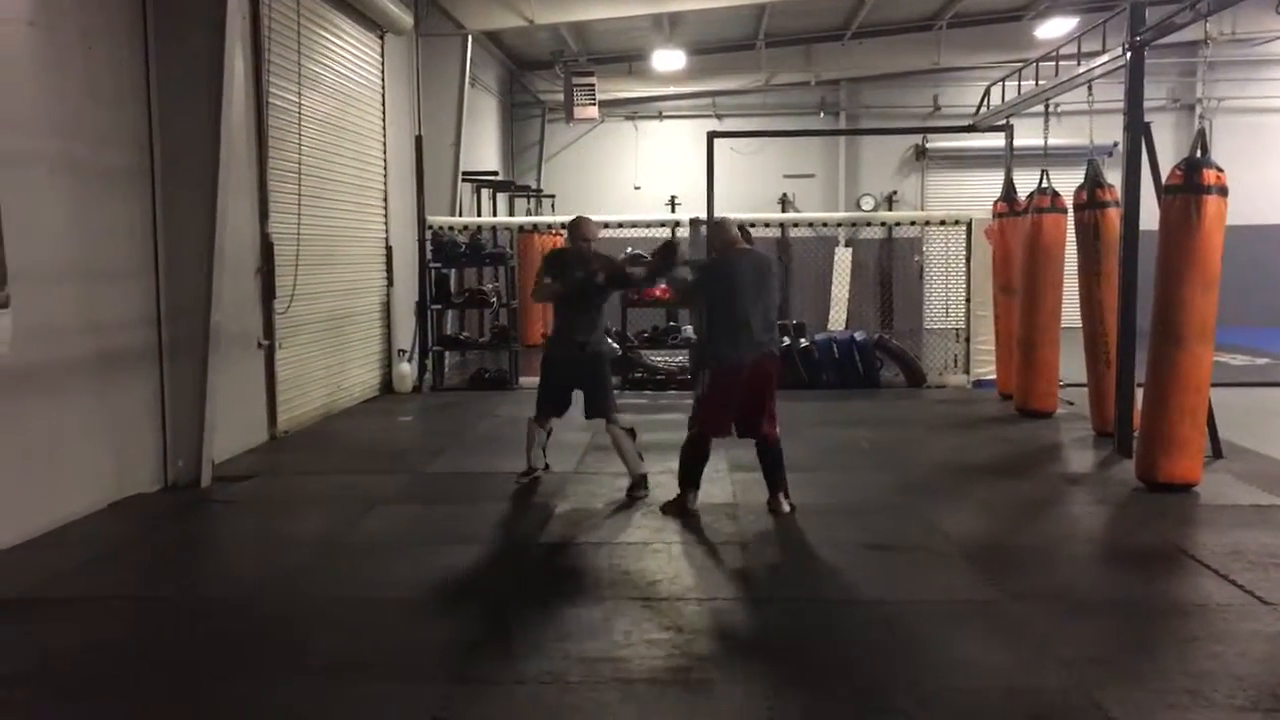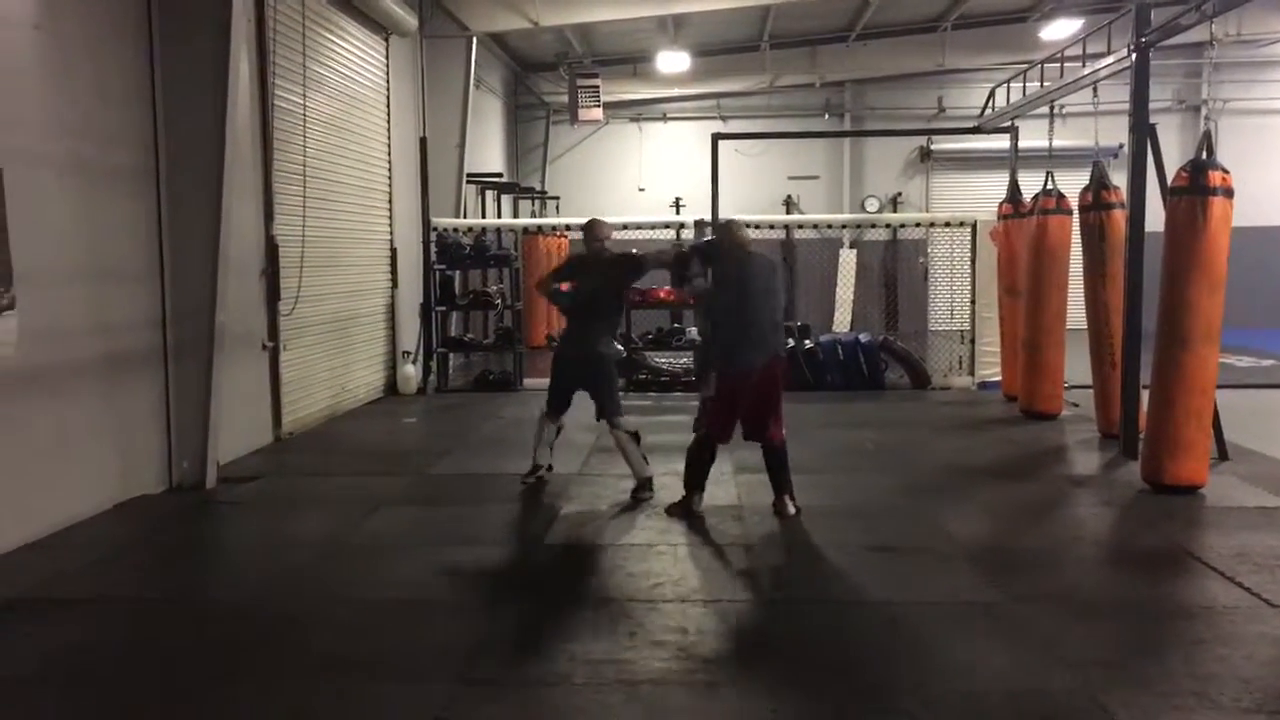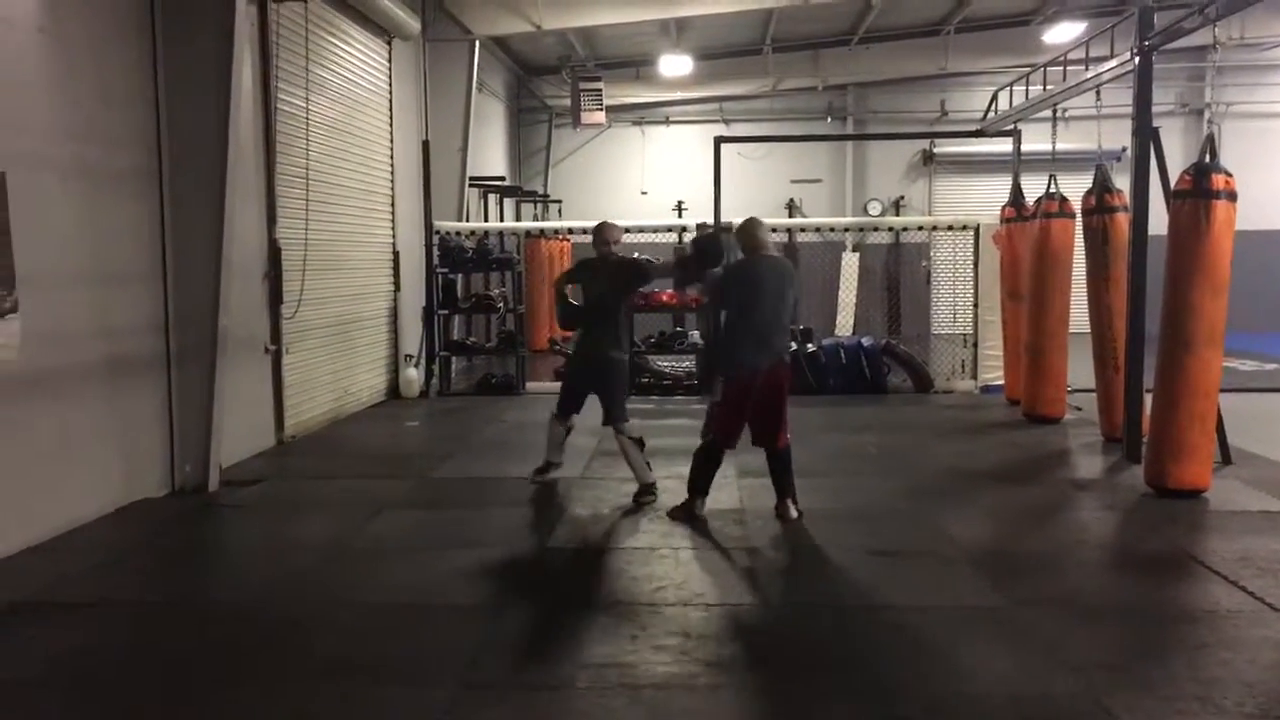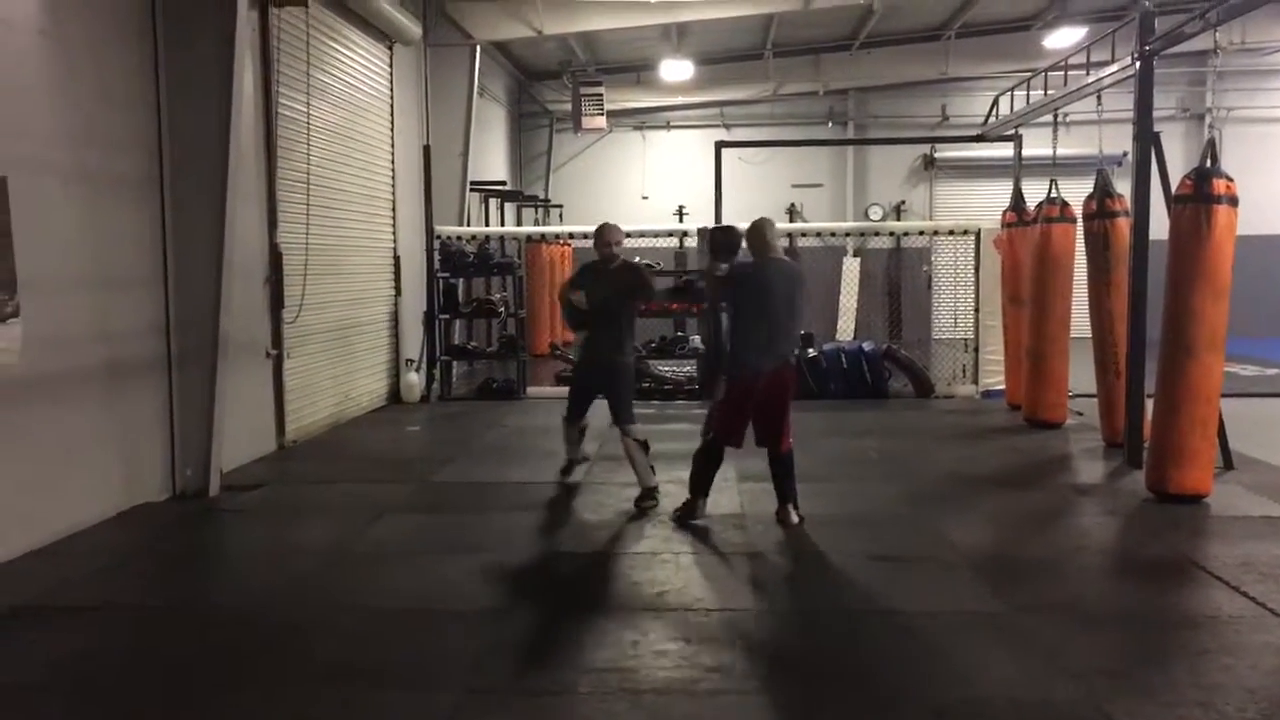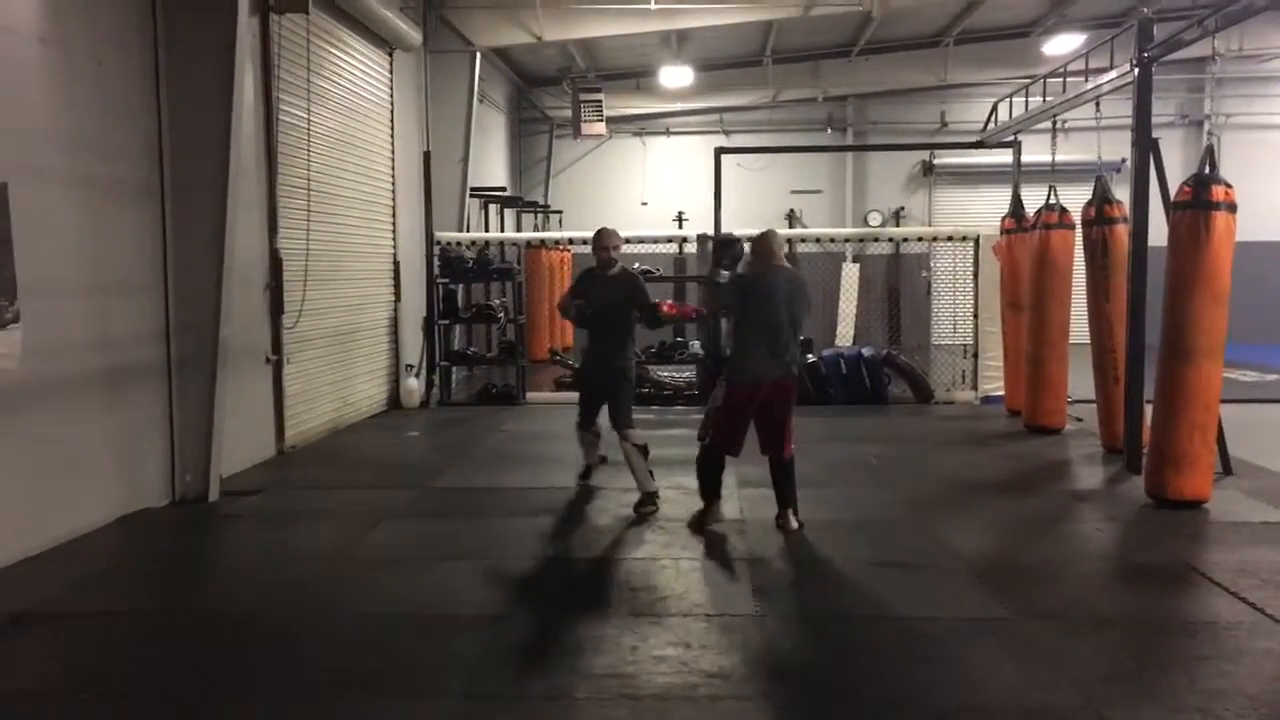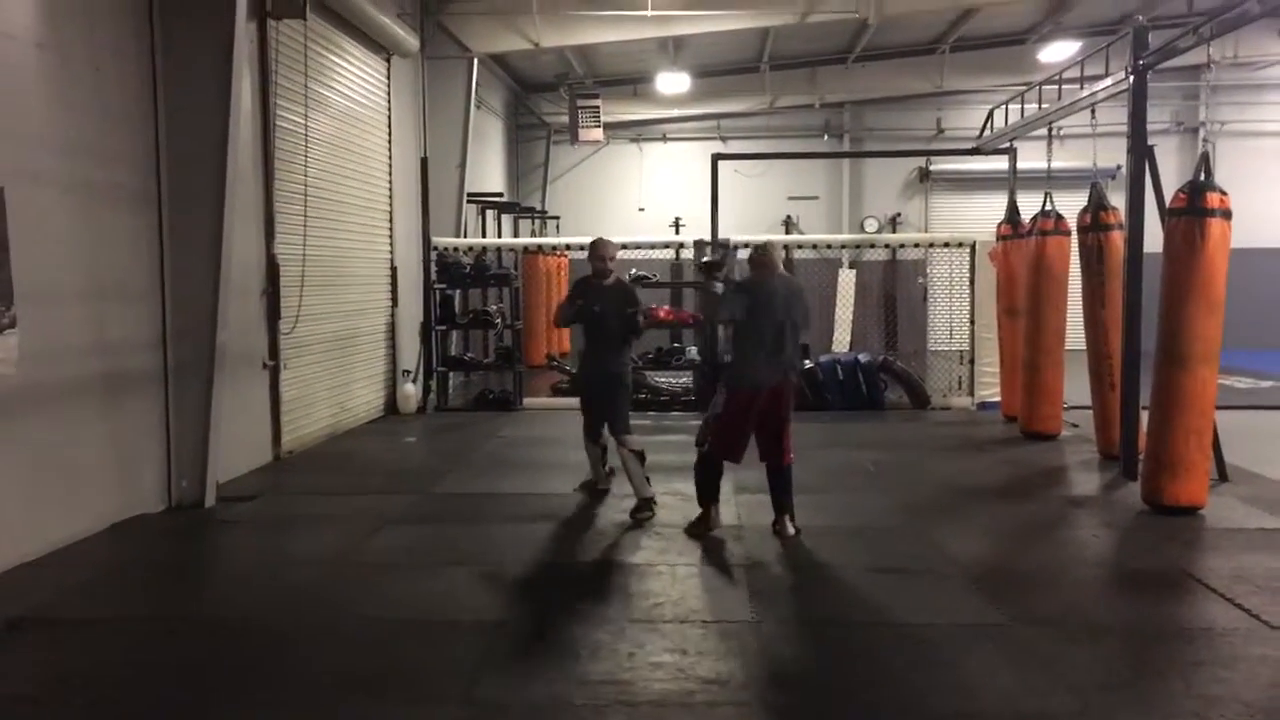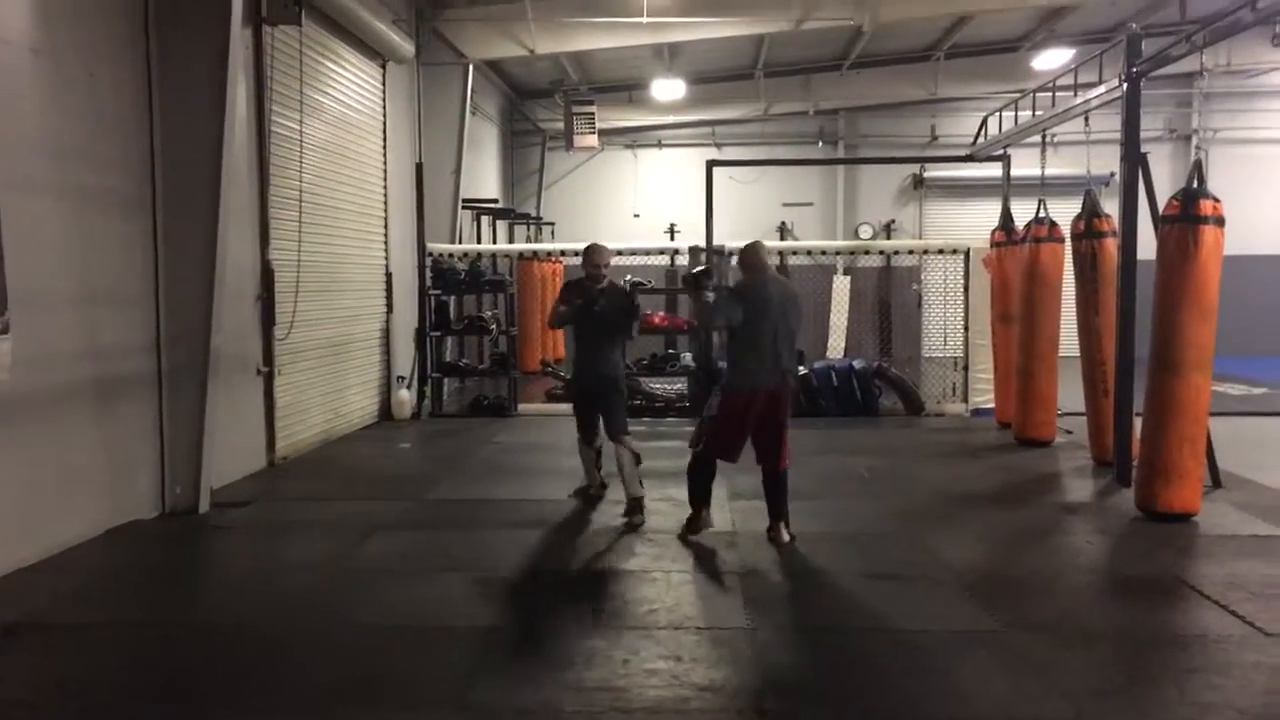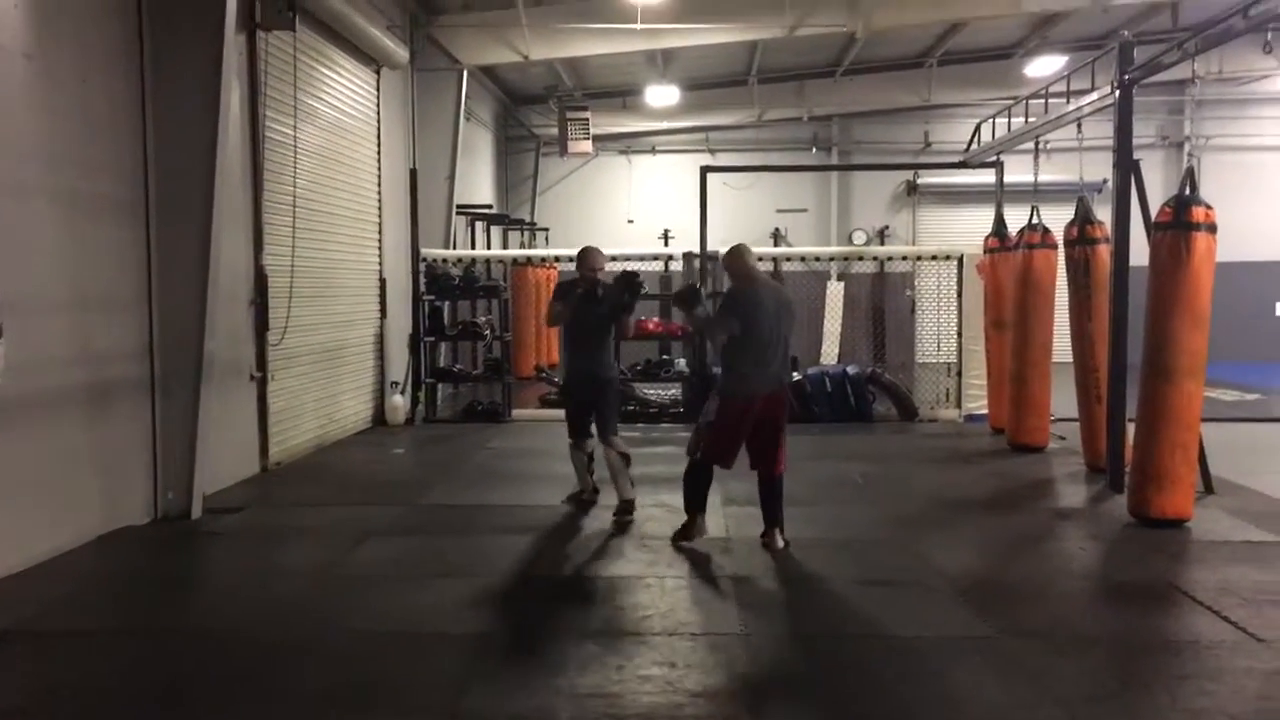
dt=0.1s
person 1, frame 1
left shoulder: (717, 265)
right shoulder: (766, 263)
left elbow: (690, 296)
left wrist: (677, 279)
left hip: (725, 358)
right hip: (764, 356)
left knee: (701, 429)
right knee: (766, 430)
left ankle: (688, 496)
right ankle: (779, 497)
person 1, frame 2
left shoulder: (730, 267)
right shoulder: (770, 266)
left elbow: (709, 305)
left wrist: (694, 275)
left hip: (734, 362)
right hip: (771, 359)
left knee: (708, 432)
right knee: (772, 433)
left ankle: (693, 498)
right ankle: (785, 499)
person 1, frame 3
left shoulder: (741, 271)
right shoulder: (786, 269)
left elbow: (715, 299)
left hip: (741, 365)
right hip: (776, 364)
left knee: (716, 437)
right knee: (777, 437)
left ankle: (696, 501)
right ankle: (787, 503)
person 1, frame 4
left shoulder: (748, 272)
right shoulder: (795, 273)
left elbow: (719, 291)
left hip: (745, 366)
right hip: (781, 366)
left knee: (716, 436)
right knee: (780, 440)
left ankle: (697, 501)
right ankle: (788, 508)
person 1, frame 5
left shoulder: (752, 279)
right shoulder: (799, 284)
left elbow: (720, 303)
left wrist: (724, 277)
left hip: (745, 373)
right hip: (783, 374)
left knee: (714, 441)
right knee: (780, 447)
left ankle: (712, 506)
right ankle: (788, 513)
person 1, frame 6
left shoulder: (752, 287)
right shoulder: (798, 292)
left elbow: (719, 313)
left wrist: (717, 287)
left hip: (745, 380)
right hip: (782, 381)
left knee: (712, 447)
right knee: (779, 454)
left ankle: (710, 512)
right ankle: (785, 519)
person 1, frame 7
left shoulder: (747, 288)
right shoulder: (790, 292)
left elbow: (716, 319)
left wrist: (704, 297)
left hip: (743, 382)
right hip: (779, 384)
left knee: (705, 447)
right knee: (775, 458)
left ankle: (701, 513)
right ankle: (780, 526)
person 1, frame 8
left shoulder: (740, 294)
right shoulder: (781, 296)
left elbow: (716, 335)
left wrist: (694, 312)
left hip: (739, 388)
right hip: (775, 389)
left knee: (702, 455)
right knee: (770, 464)
left ankle: (696, 520)
right ankle: (774, 532)
person 2, frame 1
left shoulder: (605, 263)
right shoulder: (556, 259)
left elbow: (637, 284)
right elbow: (539, 293)
left wrist: (653, 272)
right wrist: (572, 285)
left hip: (592, 350)
right hip: (559, 350)
left knee: (609, 415)
right knee: (542, 414)
left ankle: (639, 475)
right ankle: (536, 464)
person 2, frame 2
left shoulder: (620, 262)
right shoulder: (576, 263)
left elbow: (656, 258)
right elbow: (542, 284)
right wrist: (560, 297)
left hip: (600, 352)
right hip: (570, 349)
left knee: (614, 418)
right knee: (552, 411)
left ankle: (644, 477)
right ankle: (541, 463)
person 2, frame 3
left shoulder: (630, 267)
right shoulder: (586, 267)
left elbow: (661, 269)
right elbow: (560, 283)
left hip: (613, 356)
right hip: (583, 352)
left knee: (619, 422)
right knee: (562, 412)
left ankle: (647, 482)
right ankle: (552, 461)
person 2, frame 4
left shoulder: (632, 272)
right shoulder: (589, 270)
left elbow: (656, 296)
right elbow: (566, 292)
right wrist: (574, 308)
left hip: (619, 358)
right hip: (590, 354)
left knee: (626, 425)
right knee: (573, 414)
left ankle: (650, 486)
right ankle: (573, 456)
person 2, frame 5
left shoulder: (631, 280)
right shoulder: (586, 278)
left elbow: (647, 316)
right elbow: (564, 306)
left wrist: (650, 315)
right wrist: (576, 311)
left hip: (620, 363)
right hip: (592, 360)
left knee: (624, 428)
right knee: (585, 421)
left ankle: (649, 491)
right ankle: (592, 461)
person 2, frame 6
left shoulder: (625, 290)
right shoulder: (582, 286)
left elbow: (636, 329)
right elbow: (559, 319)
left wrist: (635, 327)
right wrist: (576, 314)
left hip: (617, 369)
right hip: (590, 368)
left knee: (622, 434)
right knee: (592, 432)
left ankle: (646, 497)
right ankle: (600, 477)
person 2, frame 7
left shoulder: (618, 293)
right shoulder: (573, 289)
left elbow: (627, 334)
right elbow: (553, 322)
left wrist: (629, 317)
right wrist: (578, 309)
left hip: (611, 373)
right hip: (583, 373)
left knee: (619, 436)
right knee: (587, 434)
left ankle: (636, 499)
right ankle: (594, 484)
person 2, frame 8
left shoulder: (612, 292)
right shoulder: (566, 290)
left elbow: (625, 332)
right elbow: (552, 319)
left wrist: (628, 305)
right wrist: (580, 301)
left hip: (604, 374)
right hip: (574, 374)
left knee: (609, 437)
right knee: (578, 438)
left ankle: (626, 499)
right ankle: (587, 489)
